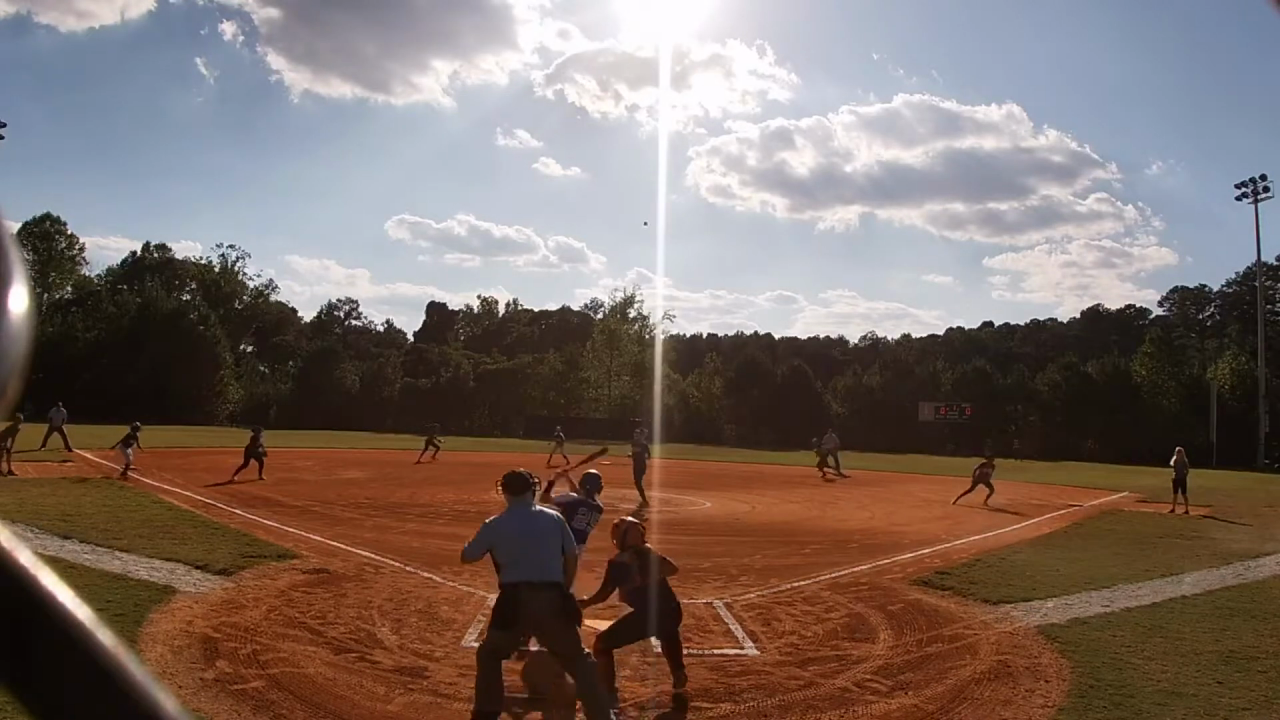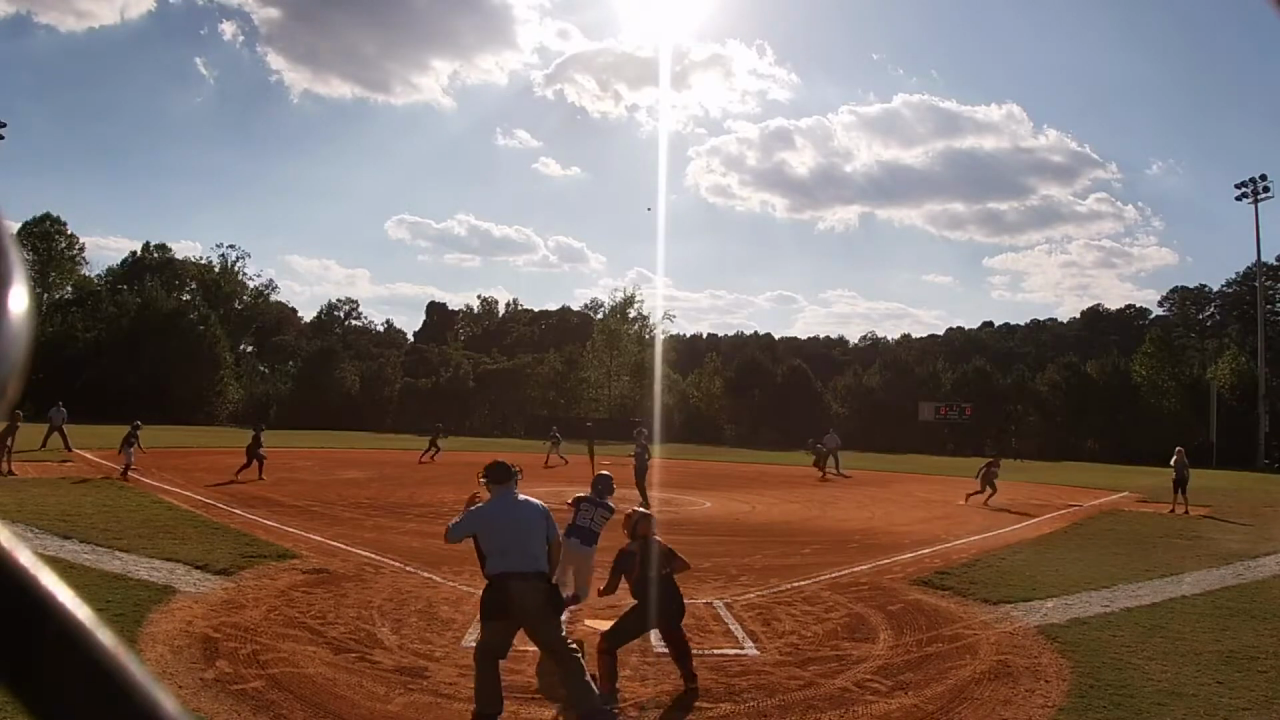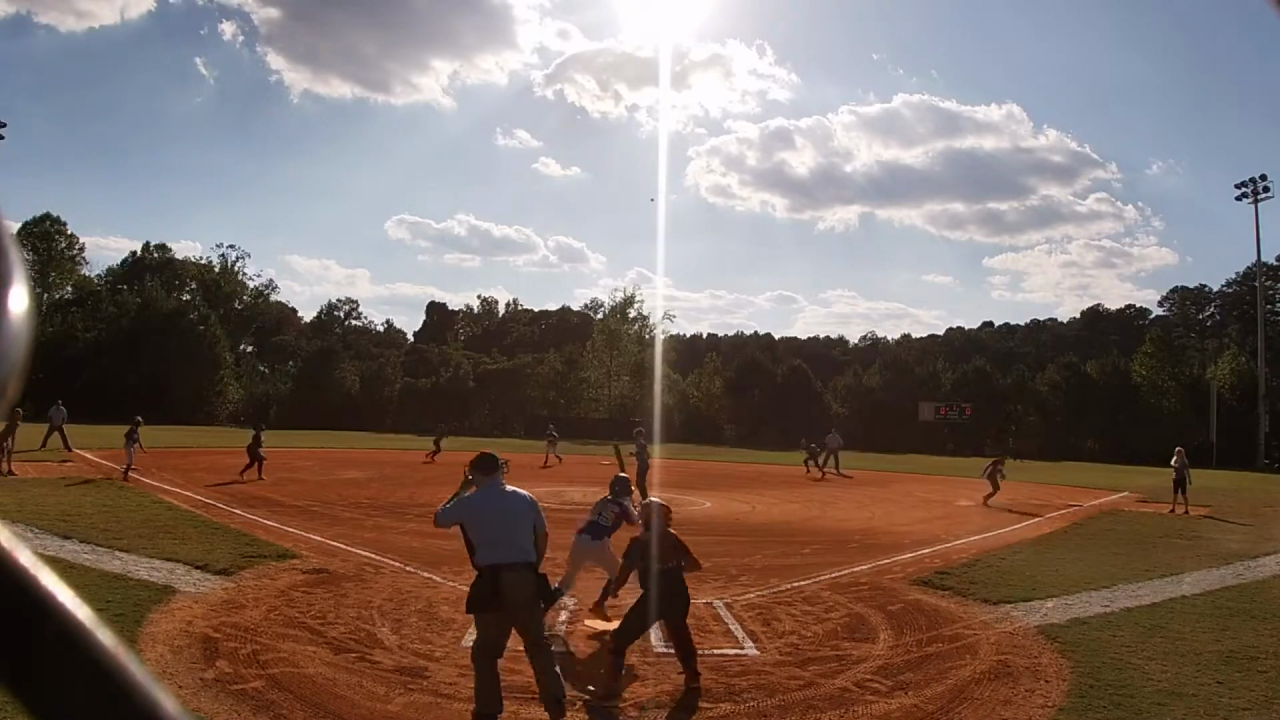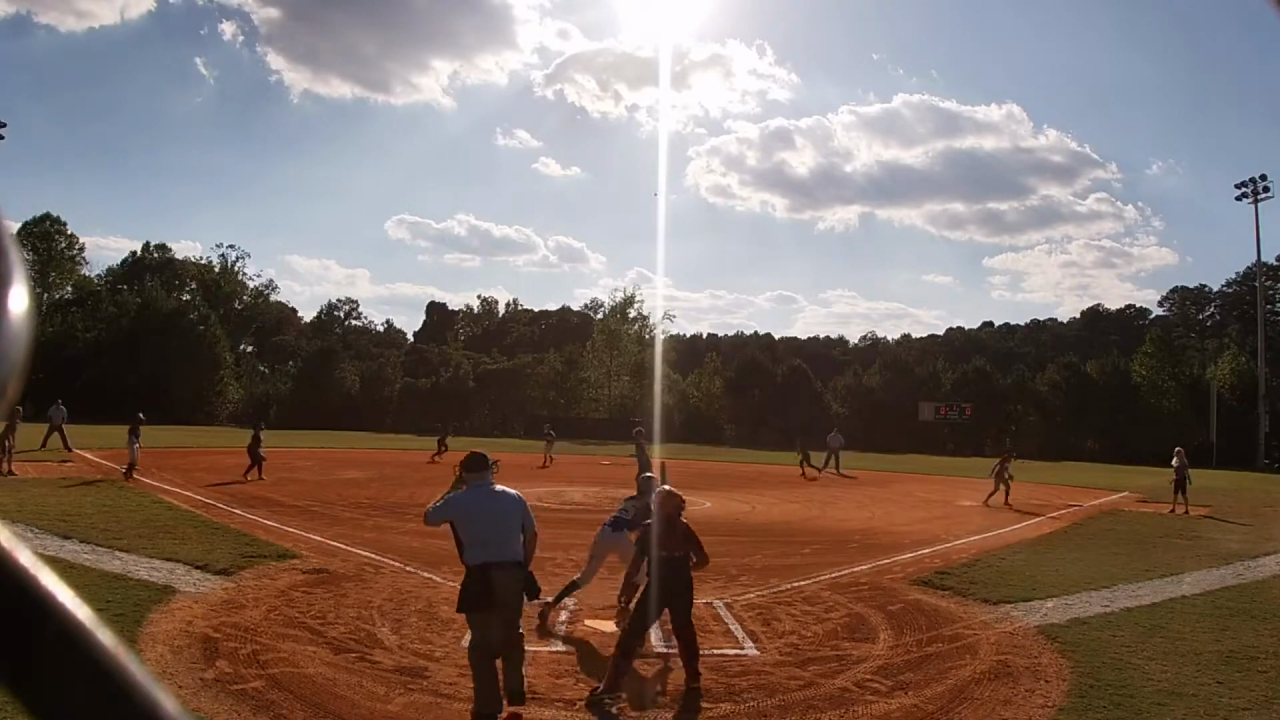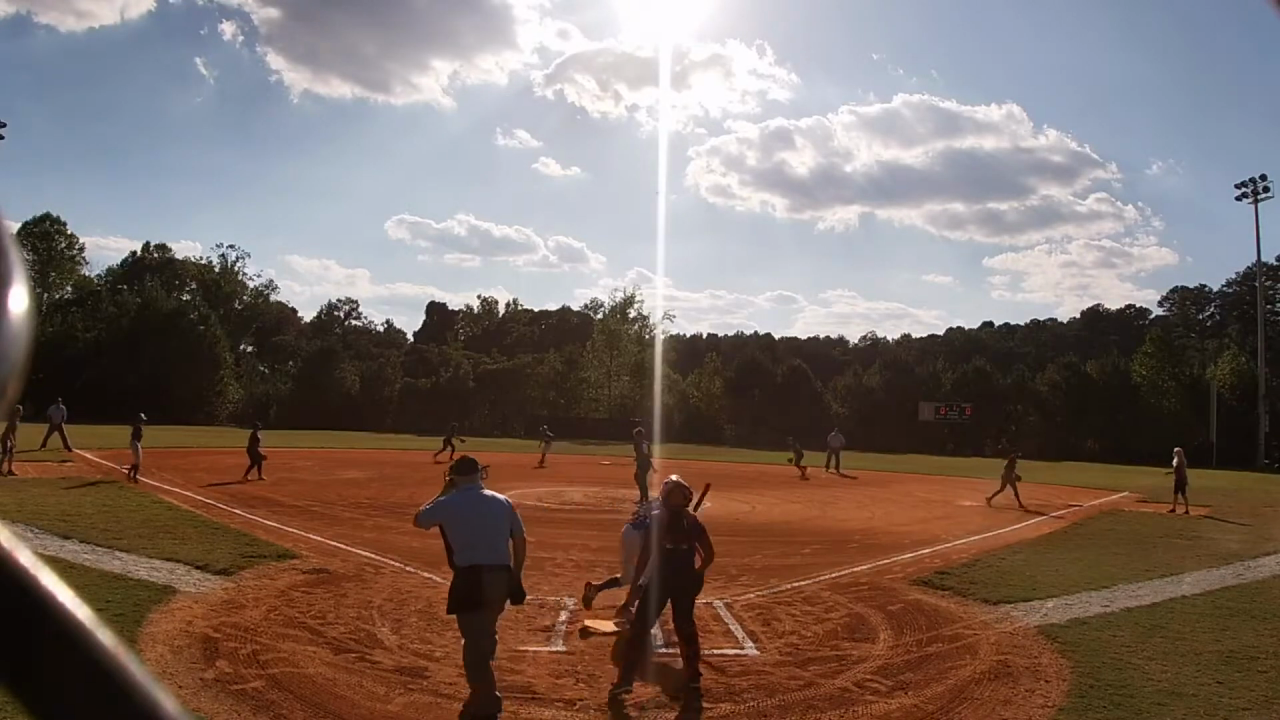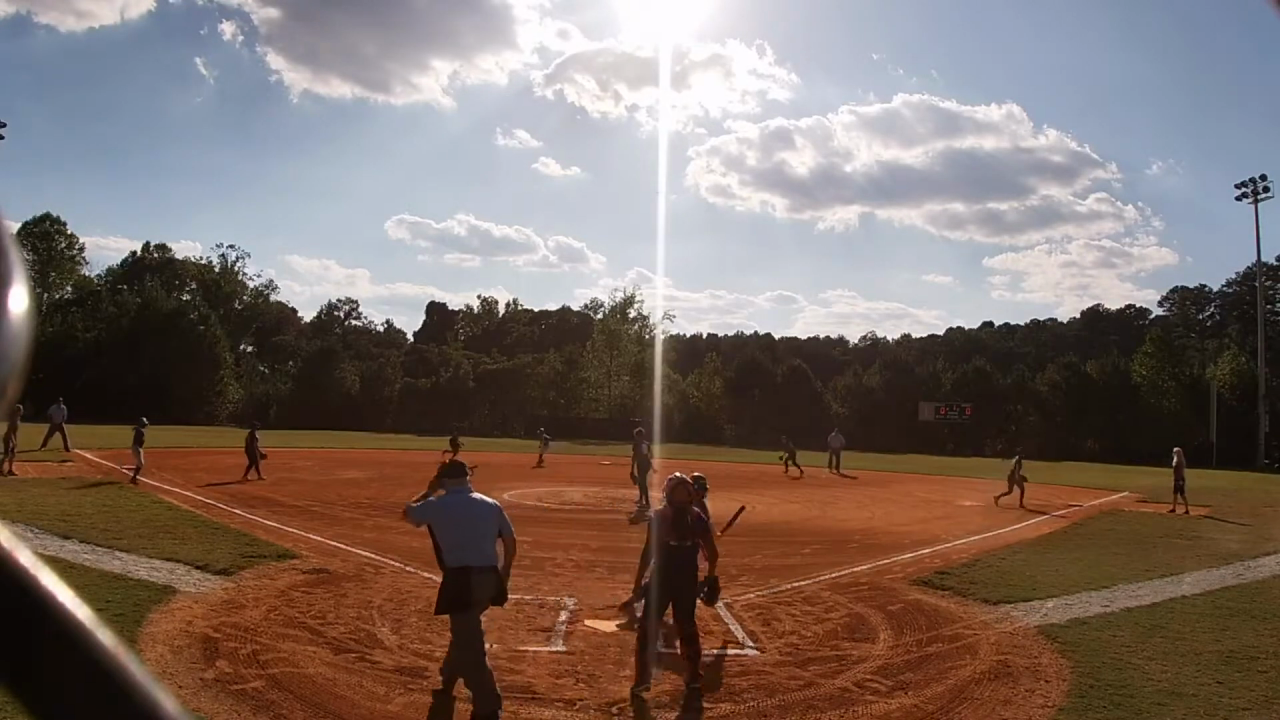
dt=0.1s
person 1, frame 1
left shoulder: (494, 525)
right shoulder: (555, 519)
left elbow: (466, 557)
right elbow: (571, 558)
left wrist: (483, 539)
right wrist: (562, 591)
left hip: (514, 602)
right hip: (552, 601)
left knee: (489, 655)
right knee: (580, 664)
person 1, frame 2
left shoulder: (480, 513)
right shoulder: (538, 507)
left elbow: (450, 536)
right elbow: (556, 546)
left hip: (501, 593)
right hip: (538, 590)
left knee: (488, 653)
right knee: (563, 653)
person 1, frame 3
left shoulder: (466, 503)
right shoulder: (525, 499)
left elbow: (438, 521)
right elbow: (542, 537)
left wrist: (462, 491)
left hip: (492, 583)
right hip: (526, 581)
left knee: (486, 651)
right knee: (538, 642)
right ankle: (554, 698)
person 1, frame 4
left shoulder: (457, 501)
right shoulder: (514, 497)
left elbow: (428, 518)
right elbow: (531, 536)
left wrist: (454, 489)
right wrist: (523, 568)
left hip: (482, 580)
right hip: (514, 576)
left knee: (482, 646)
right knee: (510, 638)
right ankle: (515, 691)
person 1, frame 5
left shoulder: (447, 504)
right shoulder: (502, 502)
left elbow: (418, 520)
right elbow: (520, 541)
left wrist: (444, 492)
right wrist: (515, 575)
left hip: (471, 582)
right hip: (502, 579)
left knee: (476, 646)
right knee: (485, 638)
person 1, frame 6
left shoulder: (436, 506)
right shoulder: (490, 505)
left elbow: (408, 514)
right elbow: (510, 541)
left wrist: (431, 489)
right wrist: (504, 574)
left hip: (459, 582)
right hip: (488, 580)
left knee: (470, 645)
right knee: (466, 634)
right ankle: (447, 684)
person 2, frame 1
left shoulder: (617, 563)
right shoulder: (651, 553)
left elbow: (602, 596)
right elbow: (672, 570)
left wrist: (584, 602)
left hip: (645, 616)
right hip: (672, 613)
left knee: (602, 644)
right knee: (669, 634)
left ankle: (607, 695)
right ankle: (678, 680)
person 2, frame 2
left shoulder: (626, 553)
right shoulder: (661, 547)
left elbow: (610, 589)
right elbow: (684, 566)
left wrist: (600, 591)
left hip: (648, 607)
right hip: (674, 605)
left knee: (607, 643)
right knee: (674, 636)
left ankle: (608, 695)
right ankle: (689, 681)
person 2, frame 3
left shoulder: (638, 542)
right shoulder: (673, 539)
left elbow: (621, 578)
right elbow: (695, 566)
left wrist: (613, 590)
left hip: (653, 598)
right hip: (679, 598)
left knee: (618, 641)
right knee: (680, 634)
left ankle: (610, 692)
right ankle: (693, 680)
person 2, frame 4
left shoulder: (649, 528)
right shoulder: (684, 528)
left elbow: (636, 564)
right elbow: (702, 560)
left wrist: (624, 591)
left hip: (658, 587)
right hip: (682, 587)
left knee: (632, 635)
right knee: (684, 630)
left ankle: (611, 689)
right ankle: (693, 682)
person 2, frame 5
left shoulder: (657, 519)
right shoulder: (692, 521)
left elbow: (645, 556)
right elbow: (709, 555)
left wrist: (634, 587)
right wrist: (697, 572)
left hip: (662, 579)
right hip: (687, 581)
left knee: (639, 629)
right knee: (686, 630)
left ankle: (624, 682)
right ankle: (693, 684)
person 2, frame 6
left shoulder: (659, 516)
right shoulder: (697, 517)
left elbow: (648, 551)
right elbow: (711, 551)
left wrist: (638, 581)
right wrist: (711, 575)
left hip: (661, 578)
right hip: (687, 578)
left knee: (648, 629)
right knee: (687, 629)
left ankle: (641, 684)
right ankle: (693, 682)
